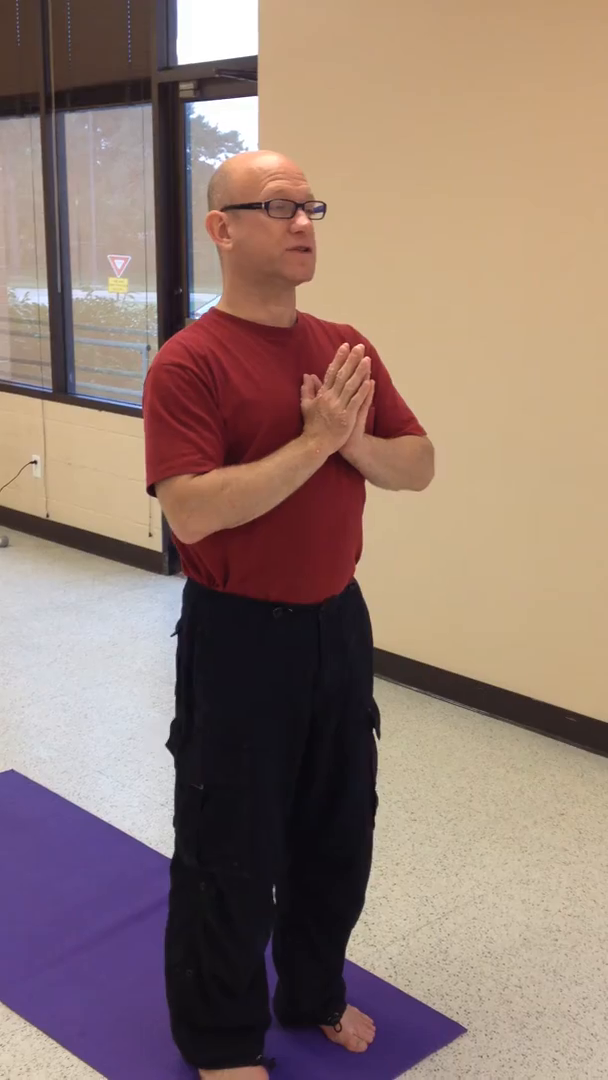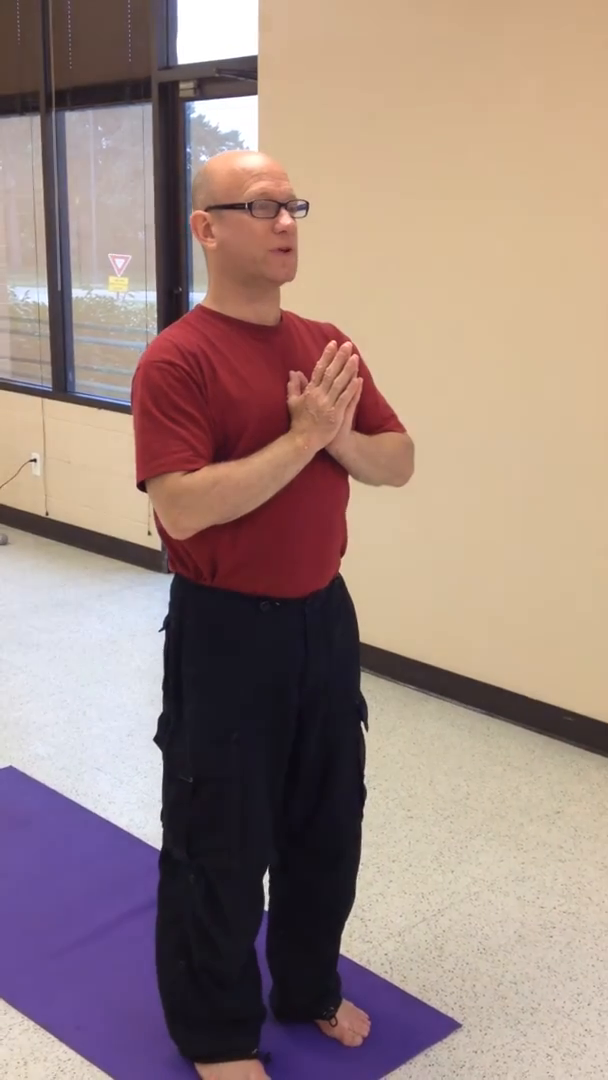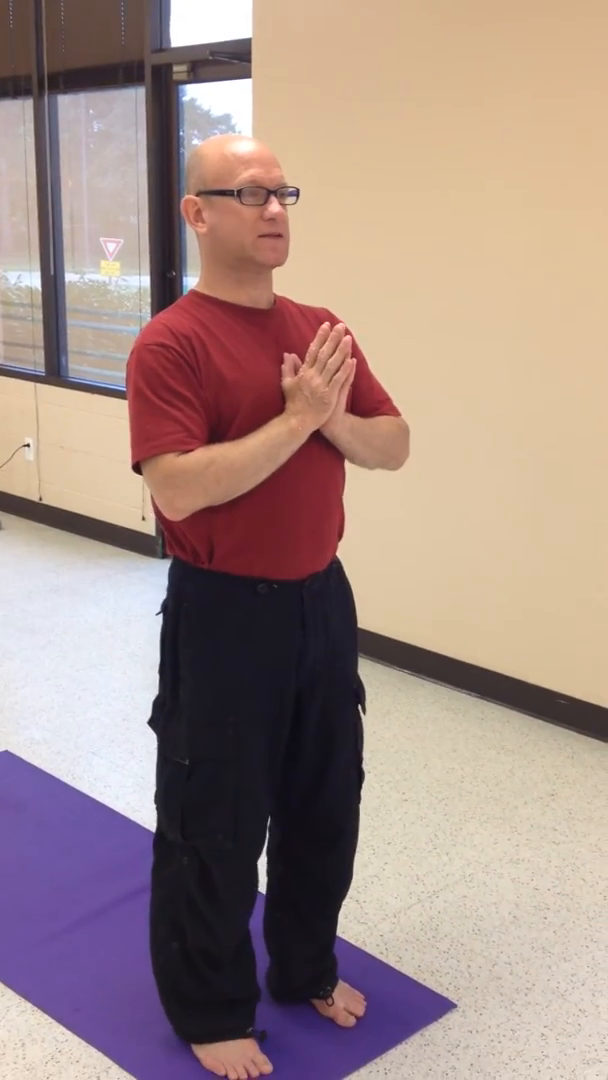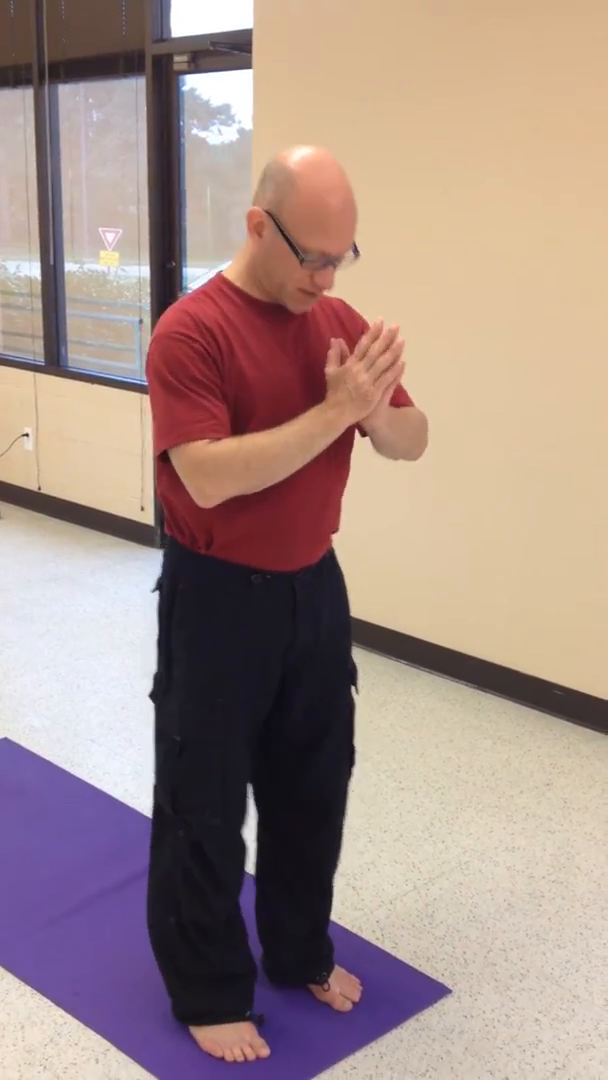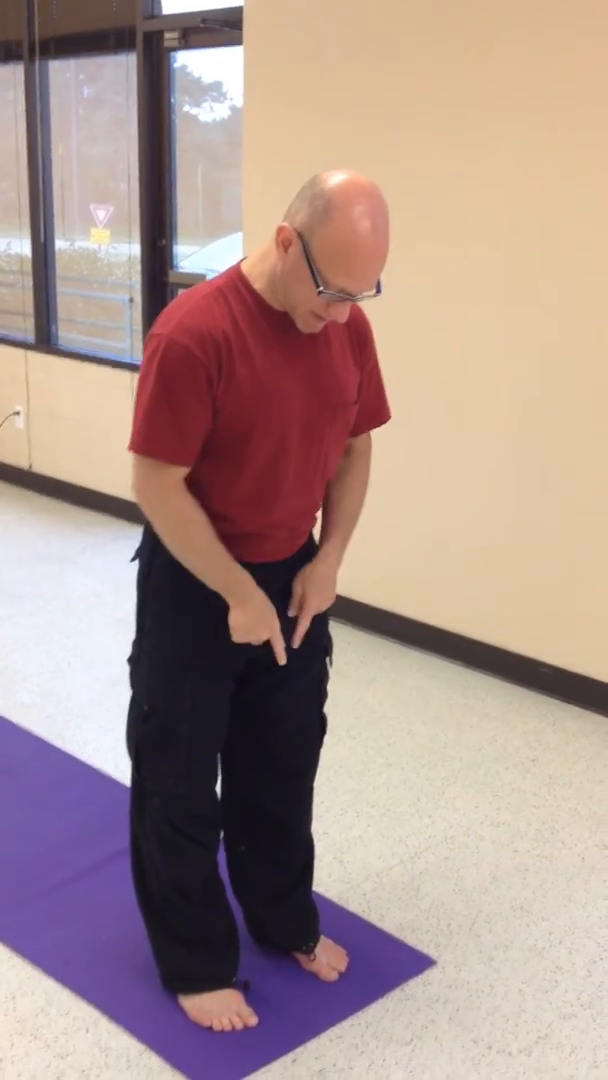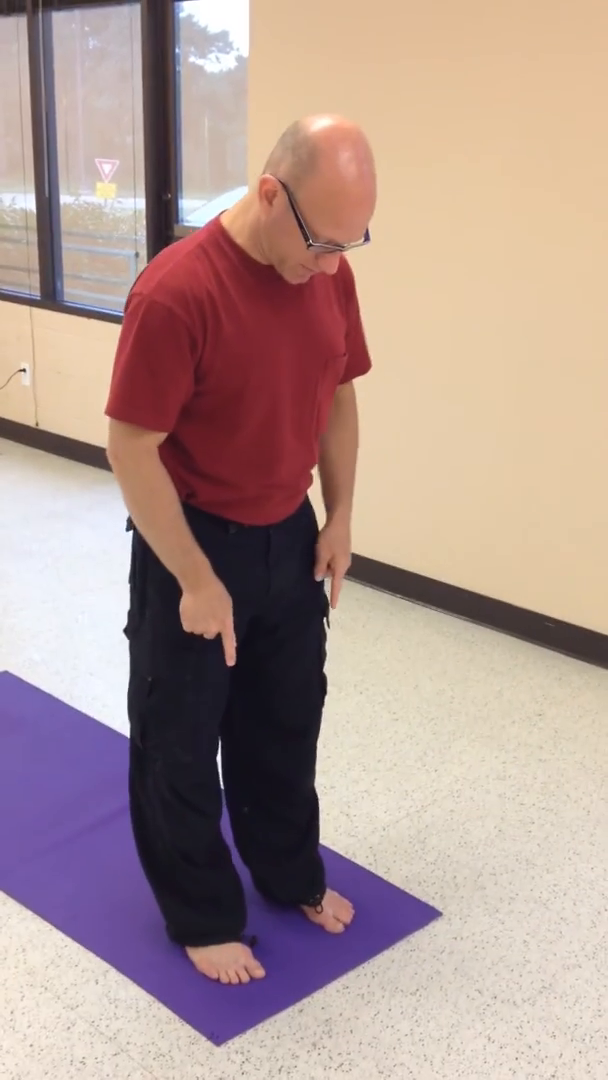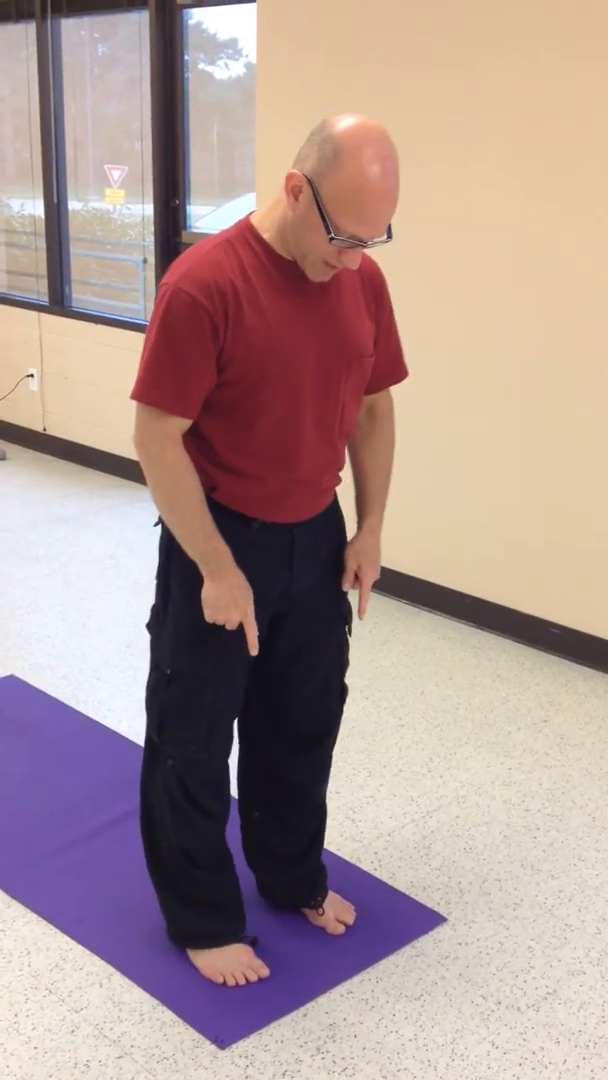
dt=0.7s
person 1, frame 1
left shoulder: (347, 348)
right shoulder: (189, 362)
left elbow: (419, 464)
right elbow: (190, 511)
left wrist: (354, 442)
right wrist: (313, 441)
left hip: (338, 623)
right hip: (237, 637)
left knee: (339, 831)
right knee: (231, 848)
left ankle: (314, 992)
person 1, frame 2
left shoulder: (327, 346)
right shoulder: (176, 360)
left elbow: (399, 461)
right elbow: (182, 509)
left wrist: (339, 437)
right wrist: (301, 439)
left hip: (324, 617)
right hip: (225, 632)
left knee: (327, 824)
right knee: (218, 844)
left ankle: (309, 987)
person 1, frame 3
left shoulder: (323, 329)
right shoulder: (171, 343)
left elbow: (393, 444)
right elbow: (178, 488)
left wrist: (334, 418)
right wrist: (294, 419)
left hip: (321, 599)
right hip: (222, 615)
left knee: (325, 806)
right knee: (214, 824)
left ankle: (305, 967)
person 1, frame 4
left shoulder: (338, 321)
right shoulder: (191, 330)
left elbow: (409, 439)
right elbow: (208, 477)
left wrist: (376, 406)
right wrist: (335, 411)
left hip: (313, 588)
right hip: (216, 601)
left knee: (313, 788)
right knee: (204, 804)
left ankle: (300, 952)
right ankle: (208, 994)
person 1, frame 5
left shoulder: (348, 326)
right shoulder: (193, 332)
left elbow: (354, 445)
right elbow: (158, 488)
left wrist: (327, 559)
right wrist: (239, 595)
left hip: (292, 580)
right hip: (195, 587)
left knee: (283, 764)
right knee: (179, 780)
left ankle: (285, 920)
right ankle: (195, 962)
person 1, frame 6
left shoulder: (330, 276)
right shoulder: (175, 292)
right elbow: (131, 450)
left wrist: (338, 517)
right wrist: (197, 581)
left hip: (291, 539)
right hip: (193, 548)
left knee: (287, 721)
right knee: (180, 742)
left ankle: (291, 874)
right ankle: (201, 916)
person 1, frame 7
left shoulder: (364, 281)
right shoulder: (203, 283)
left elbow: (373, 409)
right elbow: (158, 437)
left wrist: (369, 528)
right wrist: (218, 570)
left hip: (315, 540)
right hip: (218, 544)
left knee: (304, 725)
right knee: (193, 739)
left ankle: (294, 877)
right ankle: (202, 918)
